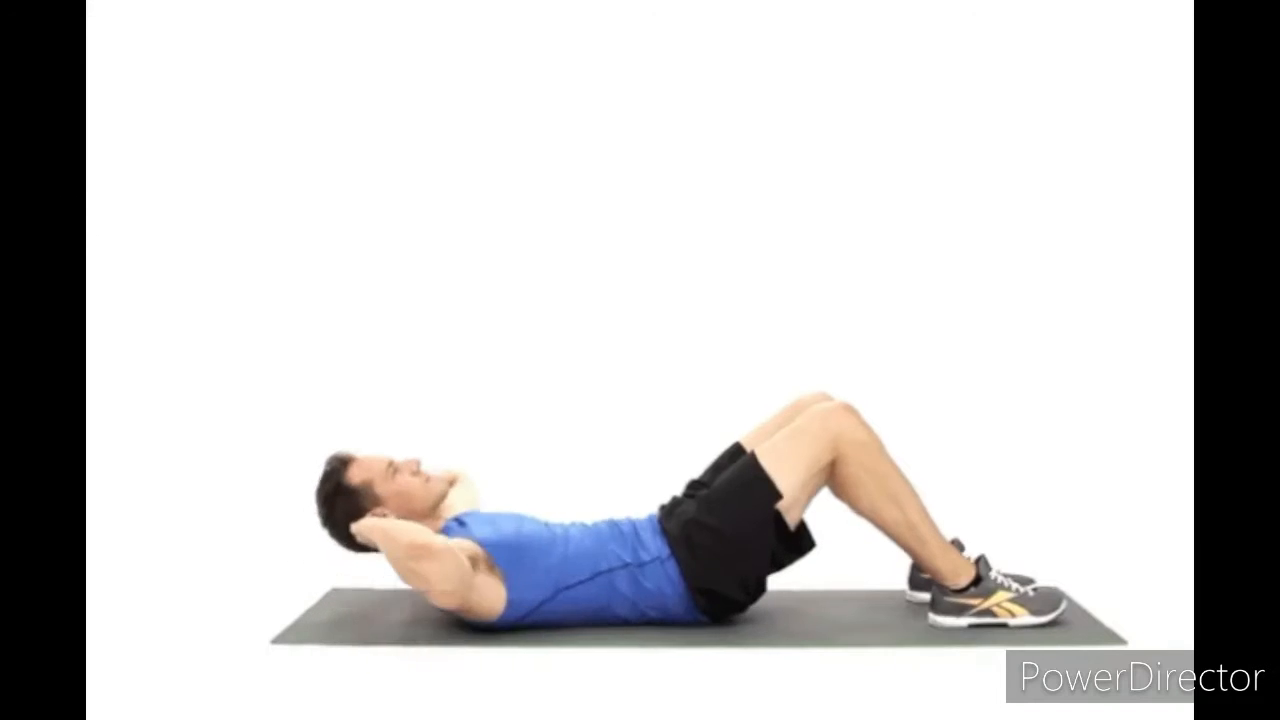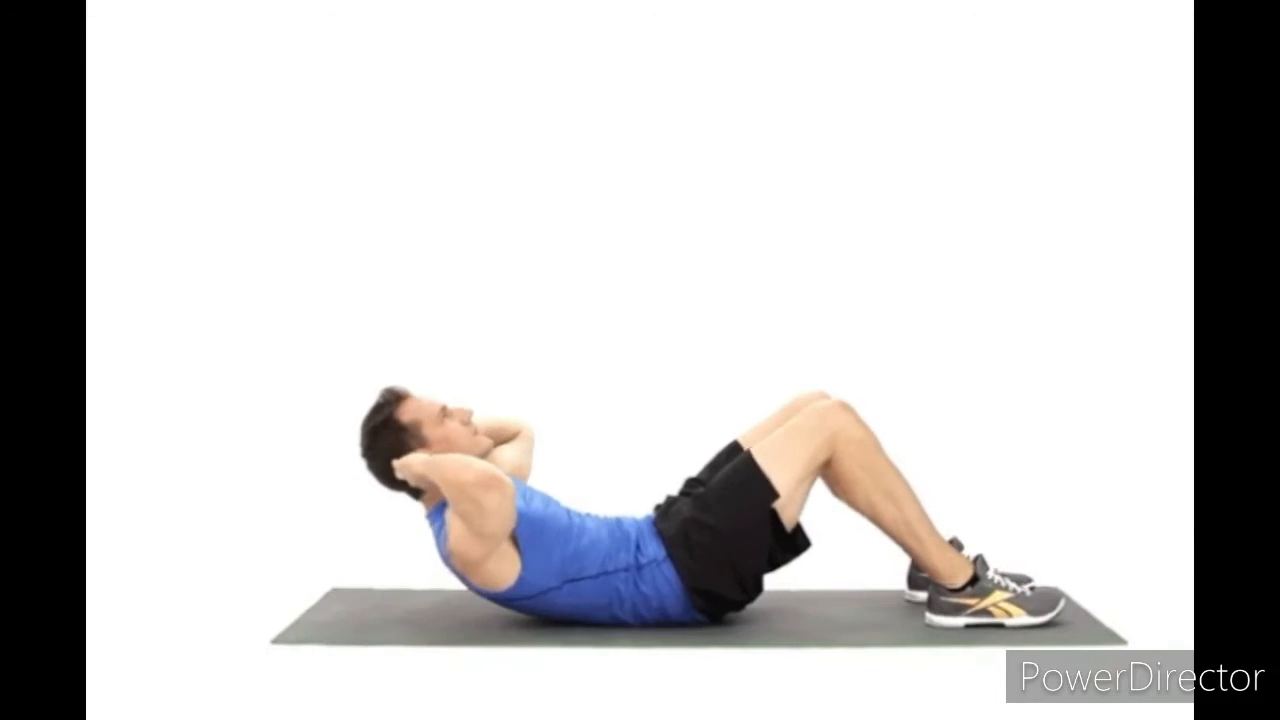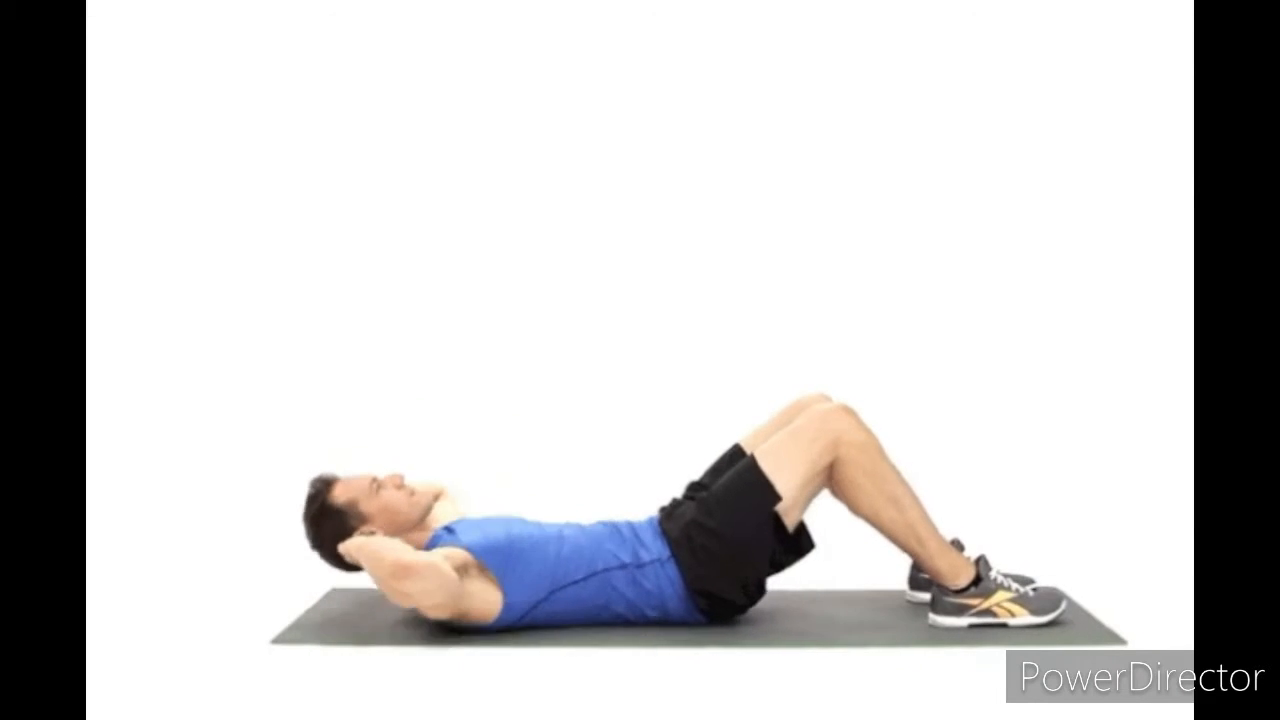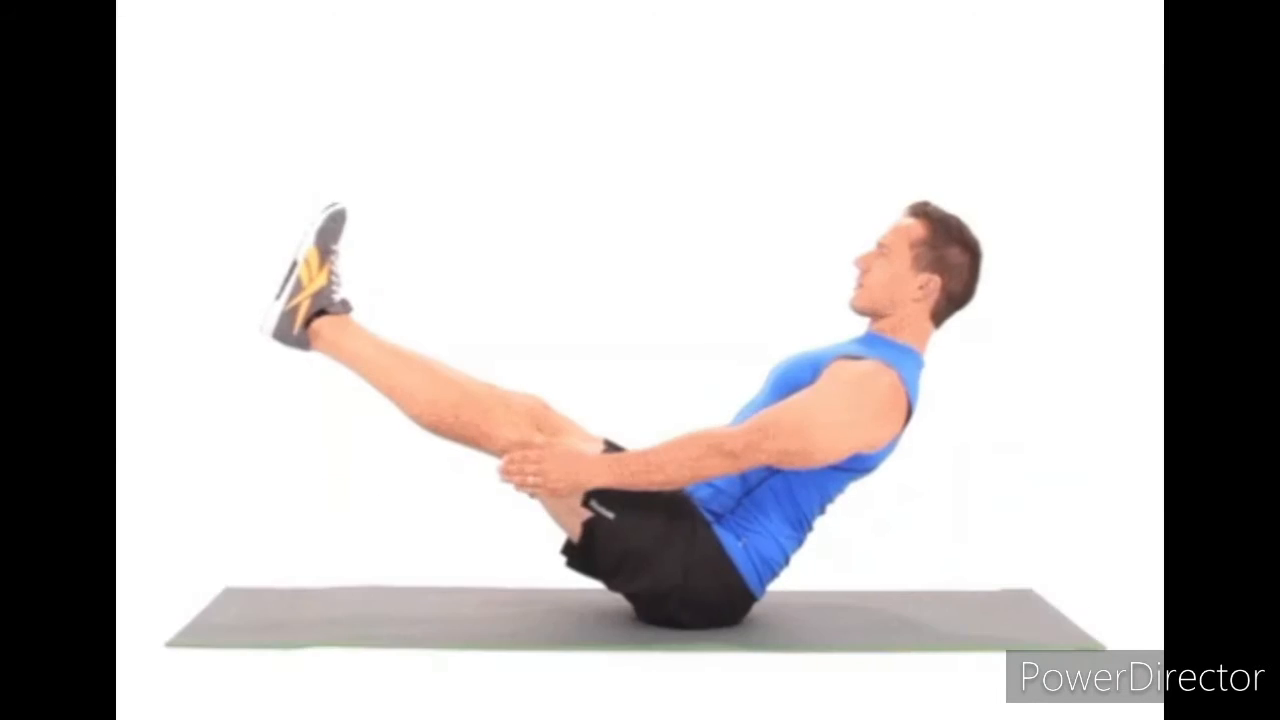
dt=0.5s
person 1, frame 1
left shoulder: (457, 532)
right shoulder: (451, 578)
left elbow: (451, 480)
right elbow: (417, 548)
left wrist: (402, 474)
right wrist: (377, 526)
left hip: (669, 540)
right hip: (694, 574)
left knee: (820, 409)
right knee: (834, 425)
left ankle: (940, 566)
right ankle: (967, 589)
person 1, frame 2
left shoulder: (475, 498)
right shoulder: (470, 538)
left elbow: (519, 432)
right elbow: (488, 481)
left wrist: (461, 431)
right wrist: (425, 461)
left hip: (669, 536)
right hip: (690, 575)
left knee: (818, 407)
right knee: (831, 423)
left ankle: (939, 566)
right ankle: (961, 588)
person 1, frame 3
left shoulder: (450, 542)
right shoulder: (446, 578)
left elbow: (442, 497)
right elbow: (409, 578)
left wrist: (399, 518)
right wrist: (361, 548)
left hip: (674, 542)
right hip: (695, 572)
left knee: (820, 412)
right knee: (834, 427)
left ankle: (941, 567)
right ankle: (962, 586)
person 1, frame 4
left shoulder: (873, 383)
right shoulder: (861, 363)
left elbow: (732, 452)
left wrist: (592, 471)
right wrist: (598, 468)
left hip: (702, 569)
right hip: (699, 542)
left knee: (525, 427)
right knee: (531, 422)
left ankle: (322, 322)
right ankle: (324, 322)
